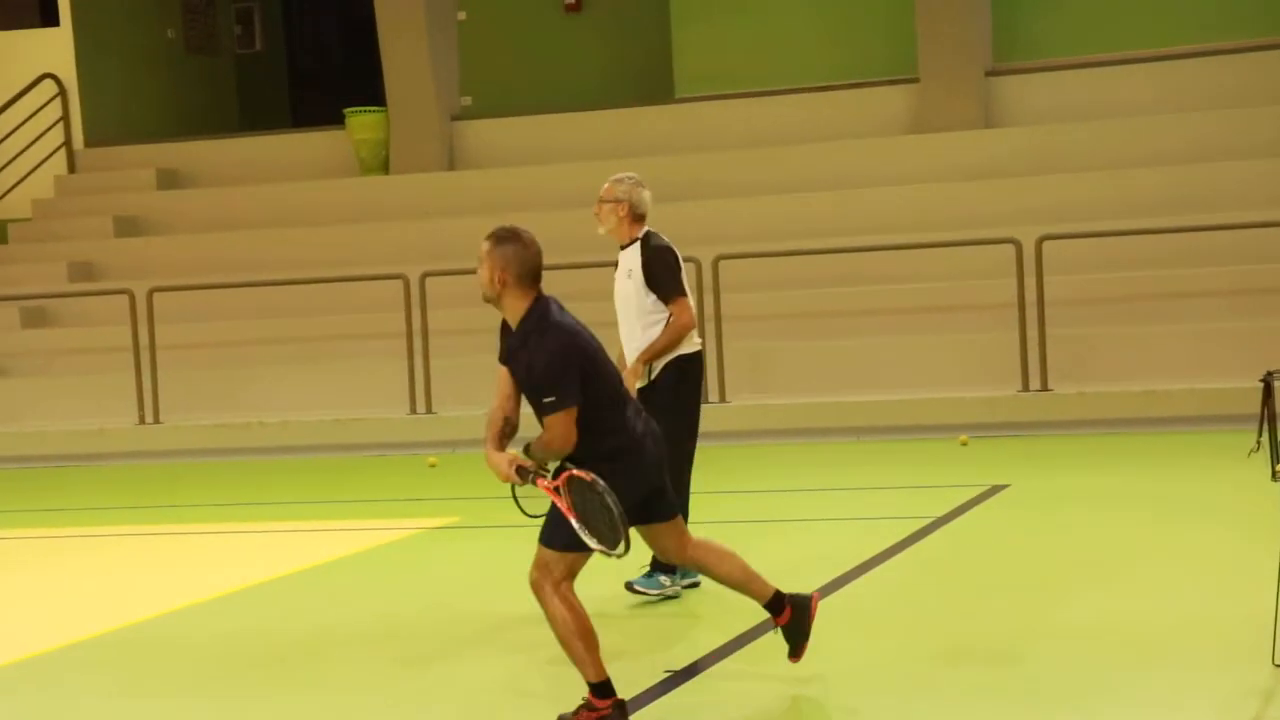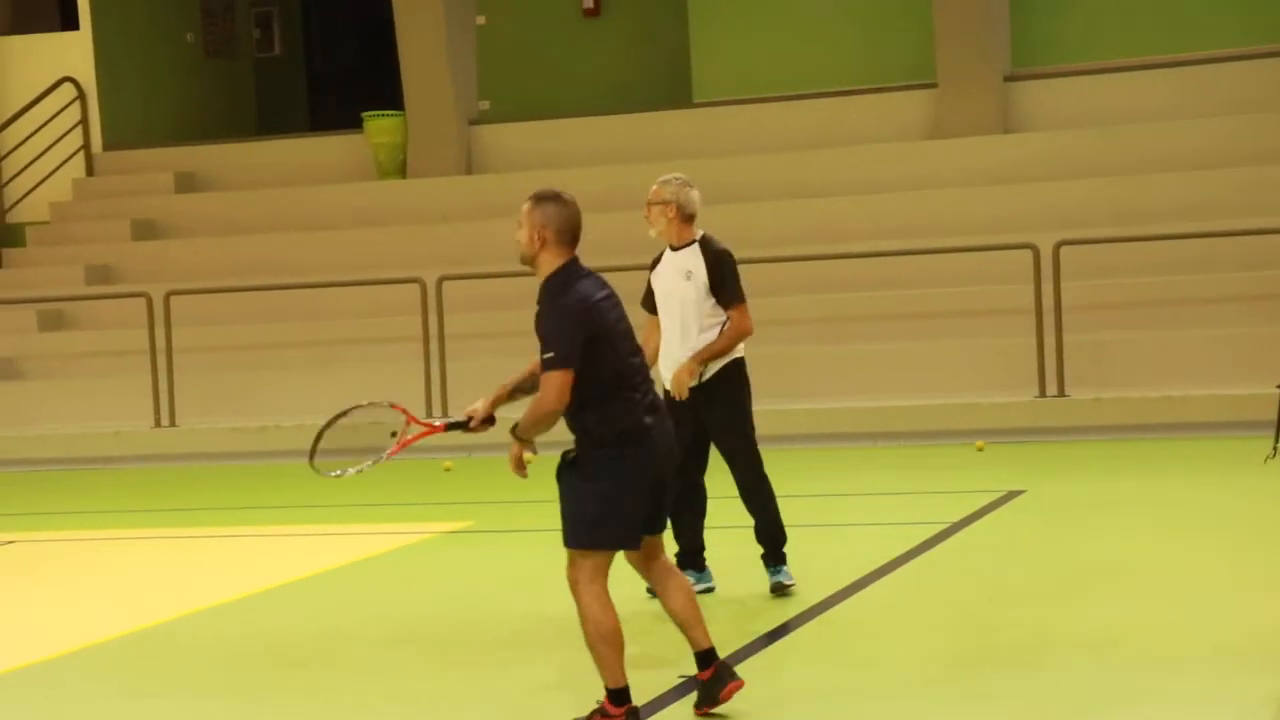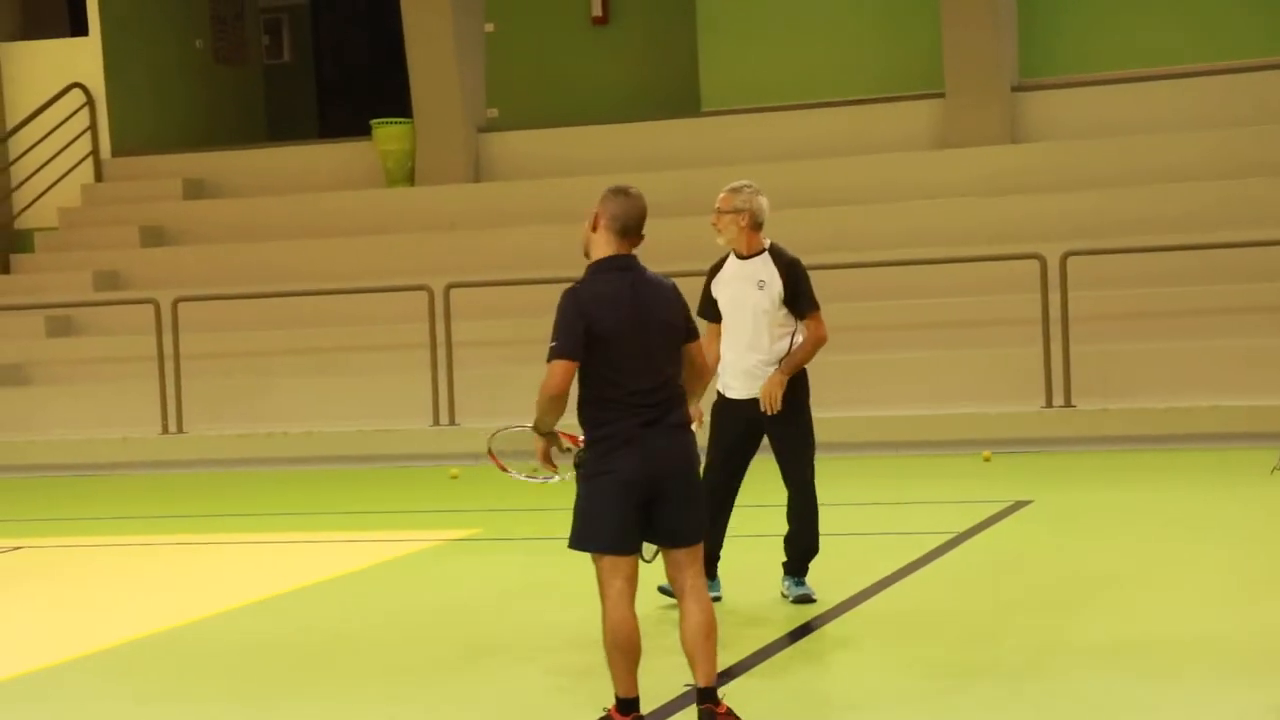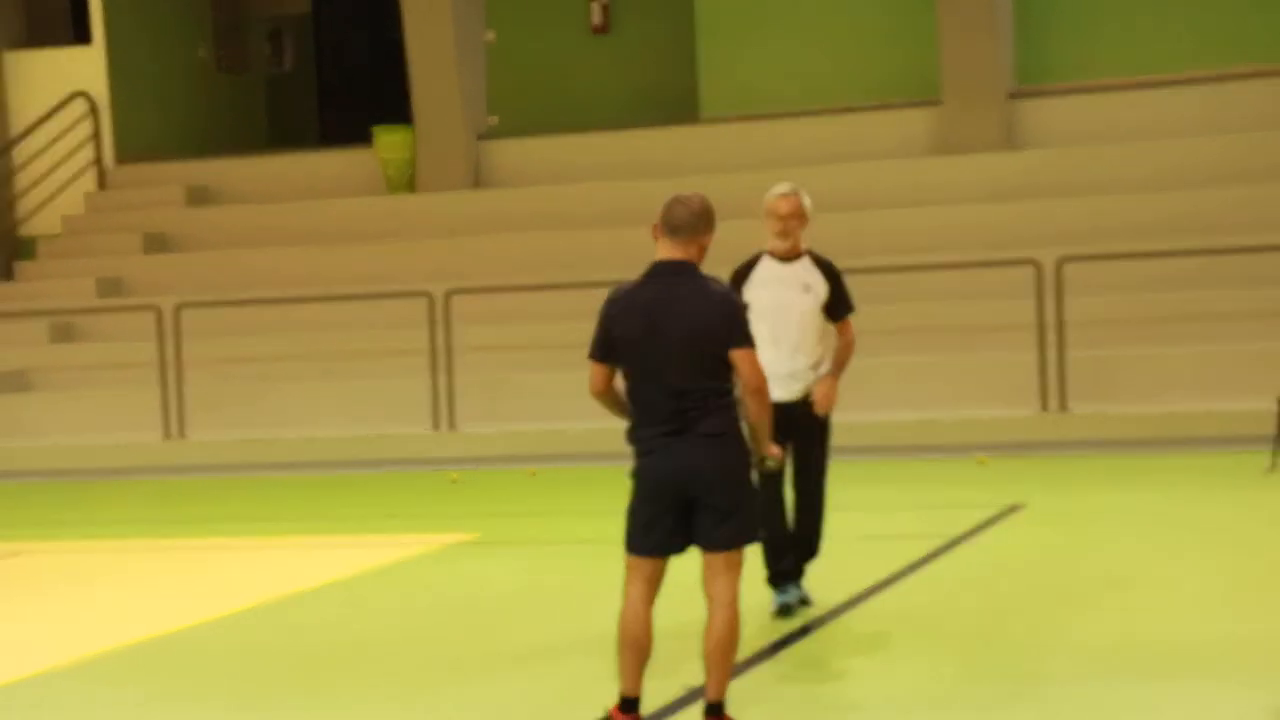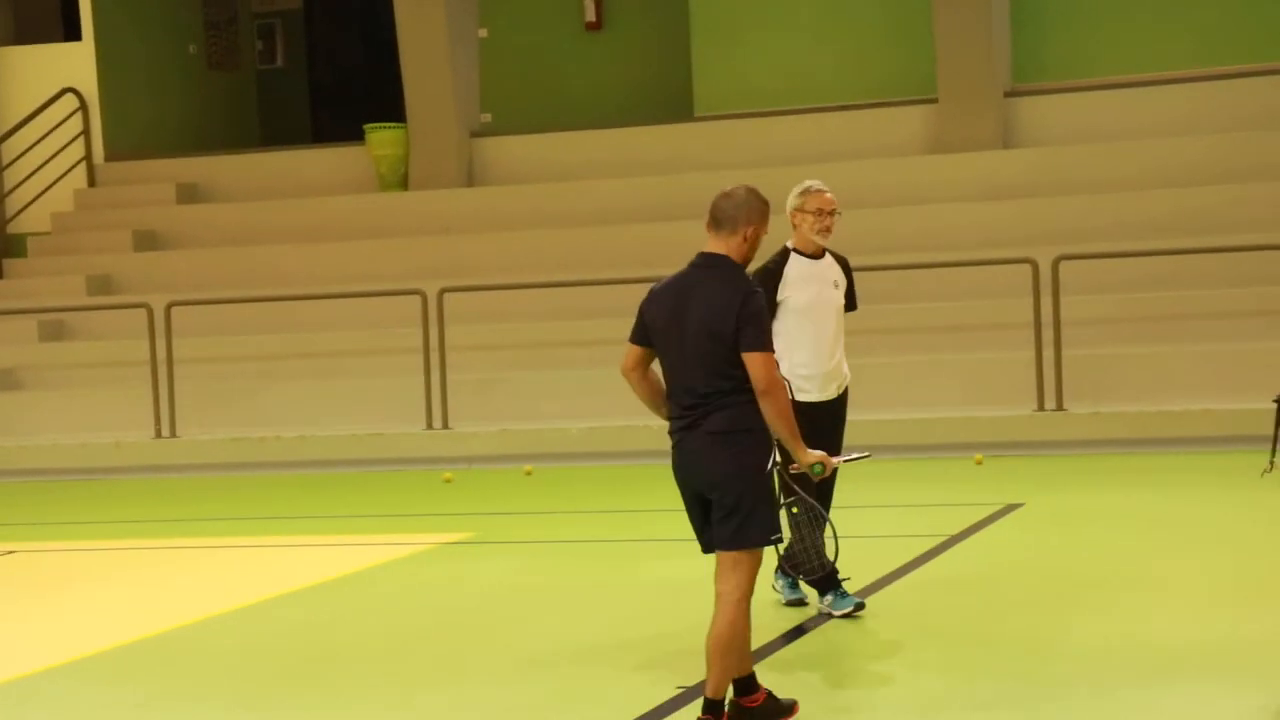
dt=0.4s
person 1, frame 1
left shoulder: (551, 343)
right shoulder: (518, 326)
left elbow: (561, 442)
right elbow: (505, 399)
left wrist: (527, 449)
right wrist: (495, 448)
left hip: (609, 466)
right hip: (636, 449)
left knee: (548, 579)
right knee: (679, 545)
right ankle: (786, 608)
person 1, frame 2
left shoulder: (561, 306)
right shoulder: (588, 285)
left elbow: (553, 400)
right elbow: (551, 369)
left wrist: (522, 437)
right wrist: (493, 401)
left hip: (611, 453)
right hip: (653, 437)
left knee: (588, 578)
right knee: (651, 558)
right ankle: (712, 669)
person 1, frame 3
left shoulder: (581, 298)
right shoulder: (667, 292)
left elbow: (555, 388)
right elbow: (698, 367)
left wrist: (544, 432)
left hip: (611, 458)
right hip: (673, 451)
left knee: (617, 591)
right knee: (690, 582)
person 1, frame 4
left shoulder: (620, 304)
right shoulder: (719, 299)
left elbow: (599, 385)
right elbow: (752, 381)
right wrist: (765, 444)
left hip: (655, 460)
right hip: (719, 455)
left knee: (639, 588)
right knee: (722, 591)
person 1, frame 5
left shoulder: (662, 294)
right shoulder: (743, 295)
left elbow: (632, 366)
right elbow: (766, 383)
right wrist: (796, 450)
left hip: (689, 452)
right hip: (736, 454)
left knee: (733, 580)
right knee: (735, 589)
person 2, frame 1
left shoulder: (655, 251)
right shoulder: (625, 259)
left elbow: (684, 319)
left wrist: (639, 362)
left hip: (674, 372)
right hip: (647, 379)
left knee: (672, 471)
left ankle: (672, 566)
right ankle: (675, 567)
person 2, frame 2
left shoulder: (714, 257)
right shoulder: (659, 265)
left elbow: (742, 325)
right elbow: (654, 331)
left wrist: (695, 362)
left hip: (720, 381)
right hip: (676, 389)
left knee: (748, 471)
right knee: (683, 479)
left ankle: (775, 562)
right ankle: (692, 568)
person 2, frame 3
left shoulder: (785, 267)
right shoulder: (719, 273)
left elbow: (817, 333)
right elbow: (712, 340)
left wrist: (782, 375)
left hip: (782, 393)
right hip: (731, 396)
left knee: (799, 485)
right knee: (717, 485)
left ankle: (795, 574)
right ankle: (704, 577)
person 2, frame 4
left shoulder: (823, 271)
right shoulder: (747, 274)
left elbow: (844, 333)
left wrist: (831, 379)
left hip: (810, 397)
right hip: (763, 398)
left knee: (810, 492)
right knee: (768, 491)
left ankle: (791, 575)
right ankle: (781, 580)
person 2, frame 5
left shoulder: (840, 267)
right shoulder: (772, 273)
left hip: (834, 396)
right hip: (790, 400)
left knee: (821, 495)
right knee: (802, 496)
left ankle: (788, 570)
right ankle: (827, 586)
